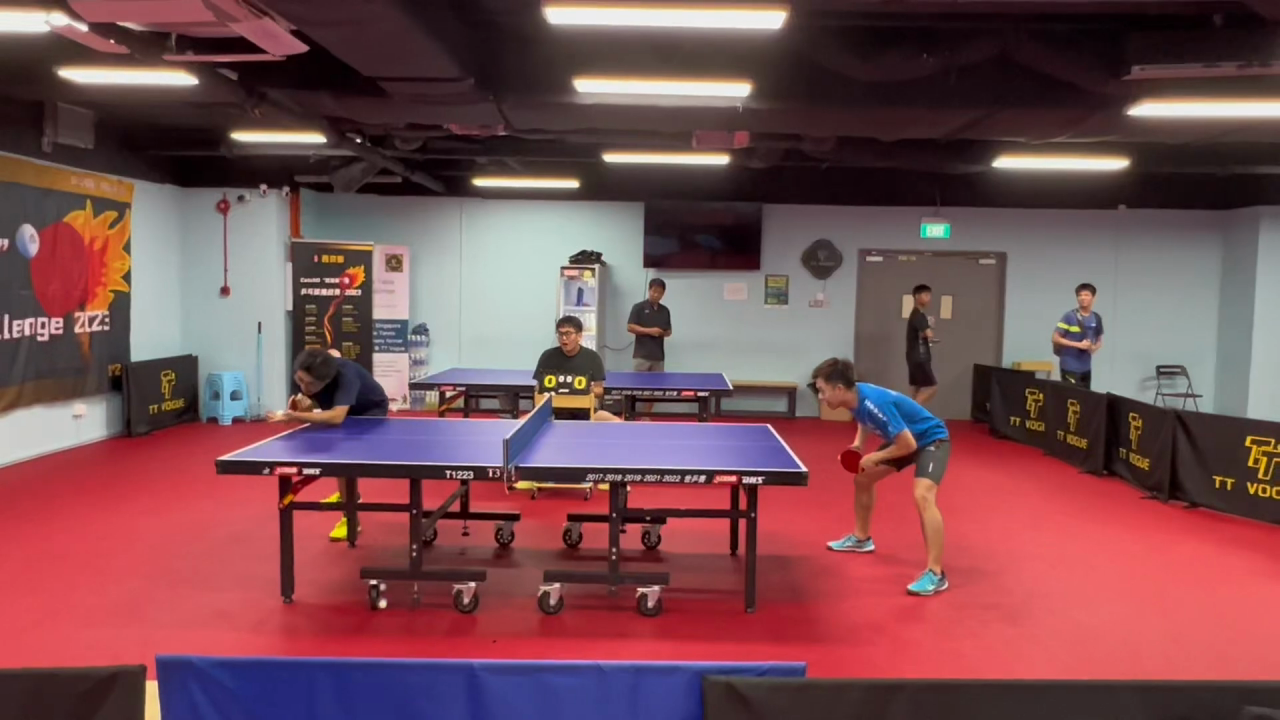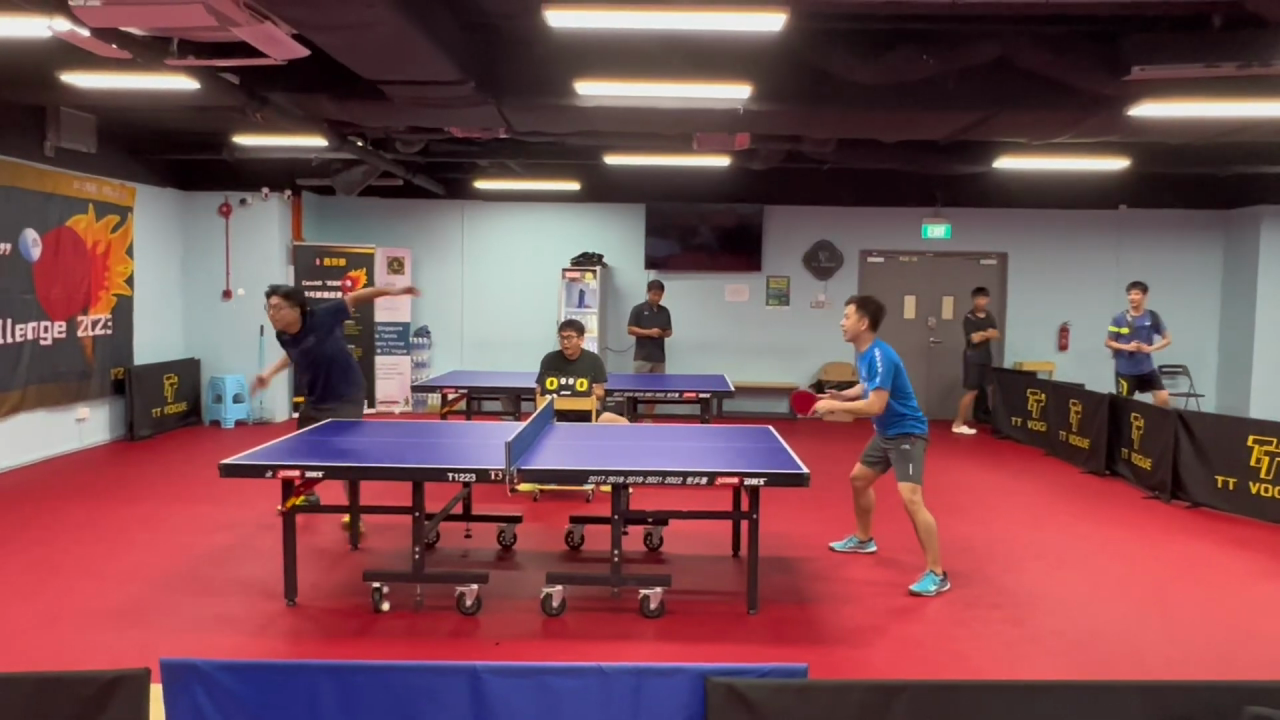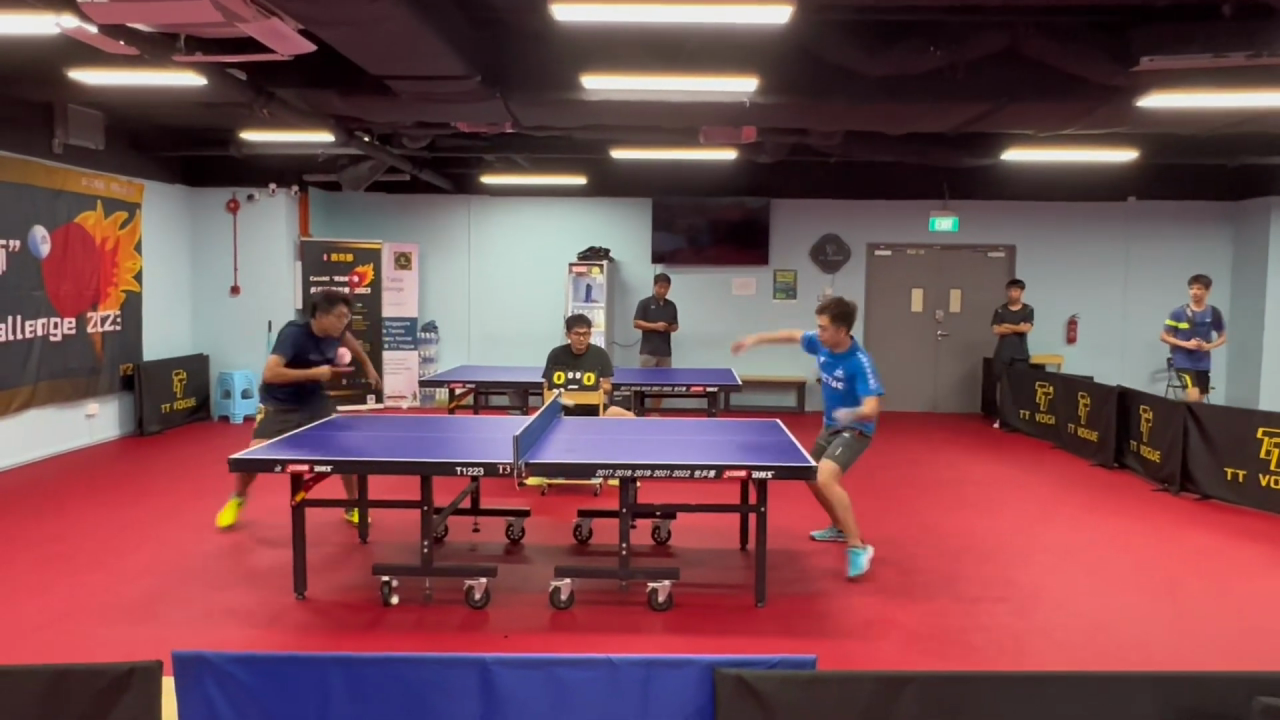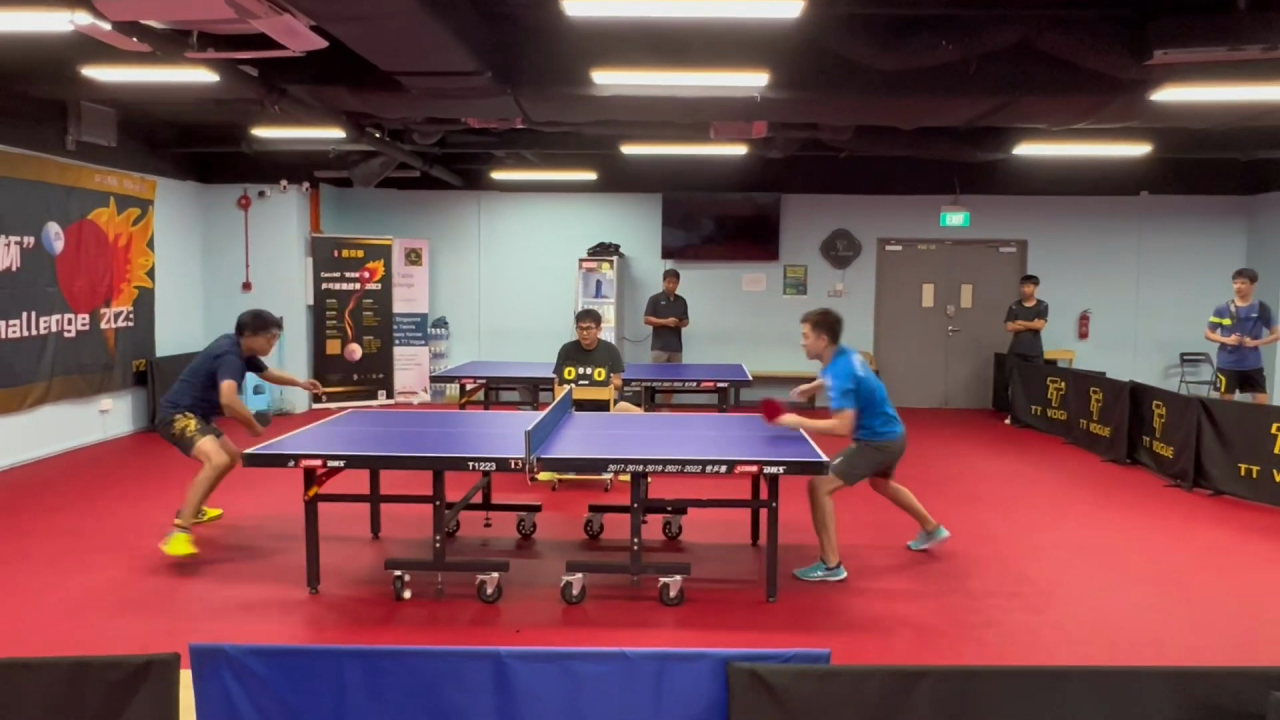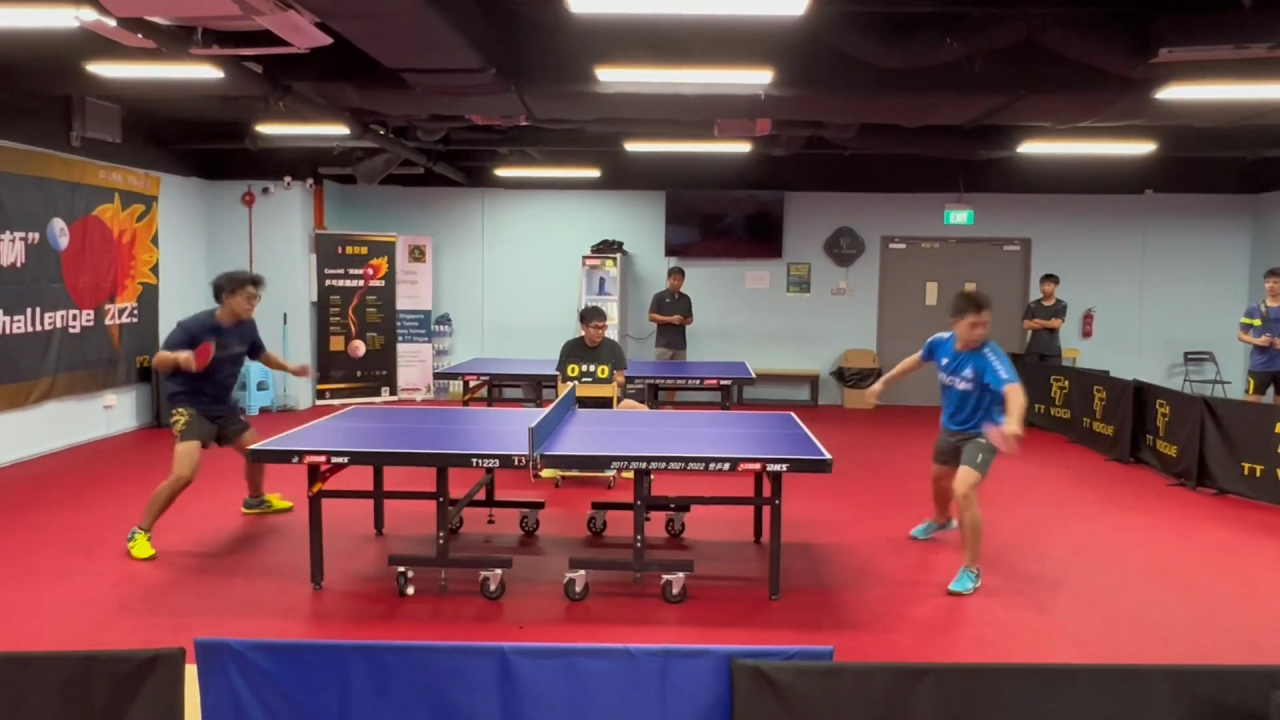
dt=0.7s
person 1, frame 1
left shoulder: (876, 405)
right shoulder: (855, 395)
left elbow: (908, 445)
right elbow: (866, 421)
left wrist: (873, 457)
right wrist: (858, 444)
left hip: (931, 440)
right hip: (904, 438)
left knee: (923, 496)
right knee: (862, 477)
left ankle: (935, 574)
right ankle: (861, 538)
person 1, frame 2
left shoulder: (881, 356)
right shoulder: (863, 353)
left elbow: (876, 406)
left wrist: (833, 405)
right wrist: (841, 395)
left hip: (907, 433)
right hip: (885, 433)
left knee: (911, 499)
right knee: (859, 479)
left ankle: (937, 573)
right ankle: (864, 539)
person 1, frame 3
left shoulder: (860, 363)
right shoulder: (821, 343)
left elbow: (871, 408)
right elbow: (793, 335)
left wrist: (855, 413)
right wrist: (756, 338)
left hip: (854, 430)
right hip: (831, 426)
left knee: (826, 478)
right knee: (812, 476)
left ankle: (857, 547)
right ankle: (841, 528)
person 1, frame 4
left shoulder: (839, 372)
right shoulder: (843, 356)
left elbow: (843, 427)
left wrist: (799, 421)
right wrist: (808, 388)
left hip: (877, 441)
right hip: (891, 436)
left knee: (818, 487)
right knee: (882, 485)
left ankle: (831, 564)
right ankle: (933, 530)
person 1, frame 5
left shoulder: (992, 358)
right shoulder: (940, 342)
left elbow: (1014, 393)
right elbow: (916, 361)
left wrist: (1012, 424)
right wrist: (882, 383)
left hip: (982, 434)
right hip: (951, 428)
left knee: (963, 491)
right knee: (939, 478)
left ankle: (971, 568)
right ankle: (941, 521)
person 2, frame 1
left shoulder: (345, 376)
right shoulder: (304, 377)
left elbow: (337, 416)
left wrist: (295, 416)
right wrist: (304, 404)
left hip: (371, 411)
right hip: (341, 411)
right ankle: (347, 494)
person 2, frame 2
left shoulder: (320, 318)
right shoulder: (283, 334)
left elbow: (355, 298)
left wrist: (391, 290)
right wrist: (270, 372)
left hip: (346, 399)
right hip: (314, 401)
right ankle: (308, 496)
person 2, frame 3
left shoulder: (336, 331)
right shoulder: (294, 333)
right elbow: (269, 374)
left wrist: (368, 367)
right wrist: (312, 373)
left hip: (314, 400)
right hip: (279, 403)
left ankle: (353, 507)
right ankle: (237, 500)
person 2, frame 4
left shoulder: (239, 350)
right shoulder: (229, 357)
left elbow: (268, 374)
right elbow: (228, 399)
left wrist: (300, 383)
right wrist: (254, 428)
left hip: (188, 414)
right hip: (178, 415)
left knee: (230, 455)
right knee: (218, 461)
left ankle: (193, 510)
right ankle: (180, 535)
person 2, frame 5
left shoulder: (246, 327)
right shoulder: (193, 327)
left elbow: (260, 355)
right elbow: (159, 361)
left wrist: (289, 368)
right wrist: (179, 357)
left hip: (223, 404)
right hip: (190, 407)
right knee: (183, 475)
left ankle: (256, 500)
right ankle: (140, 532)
